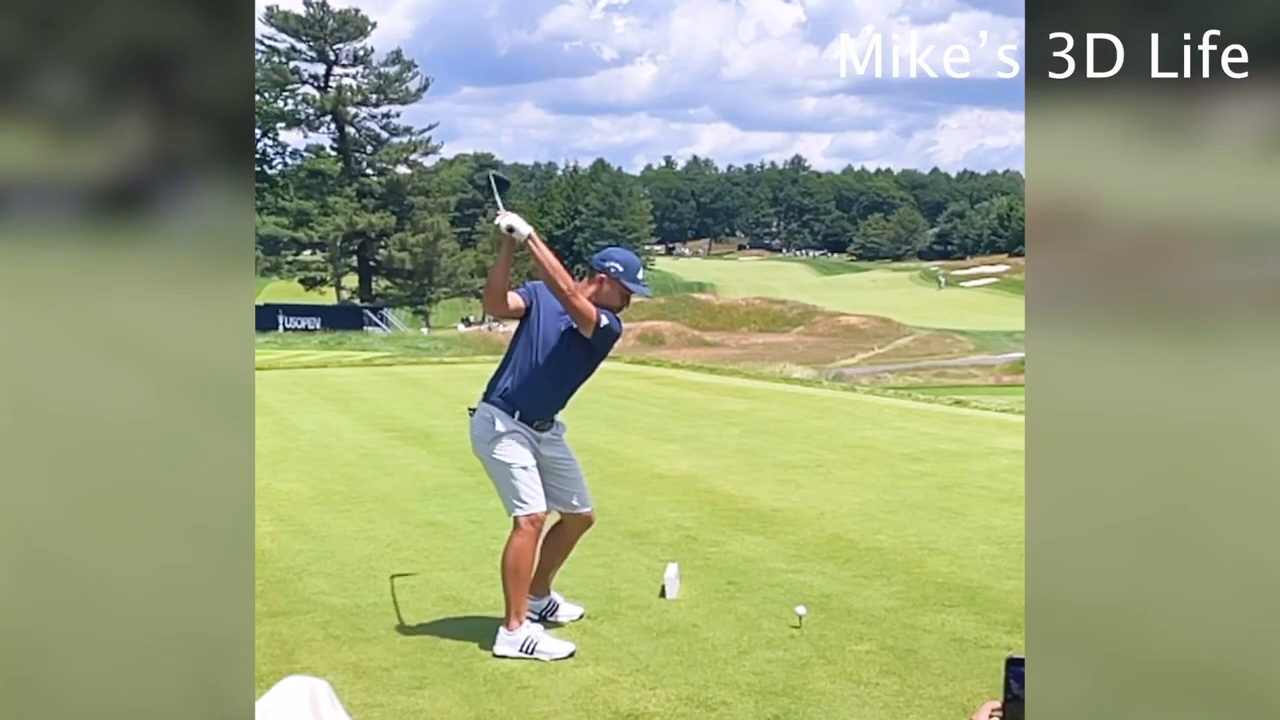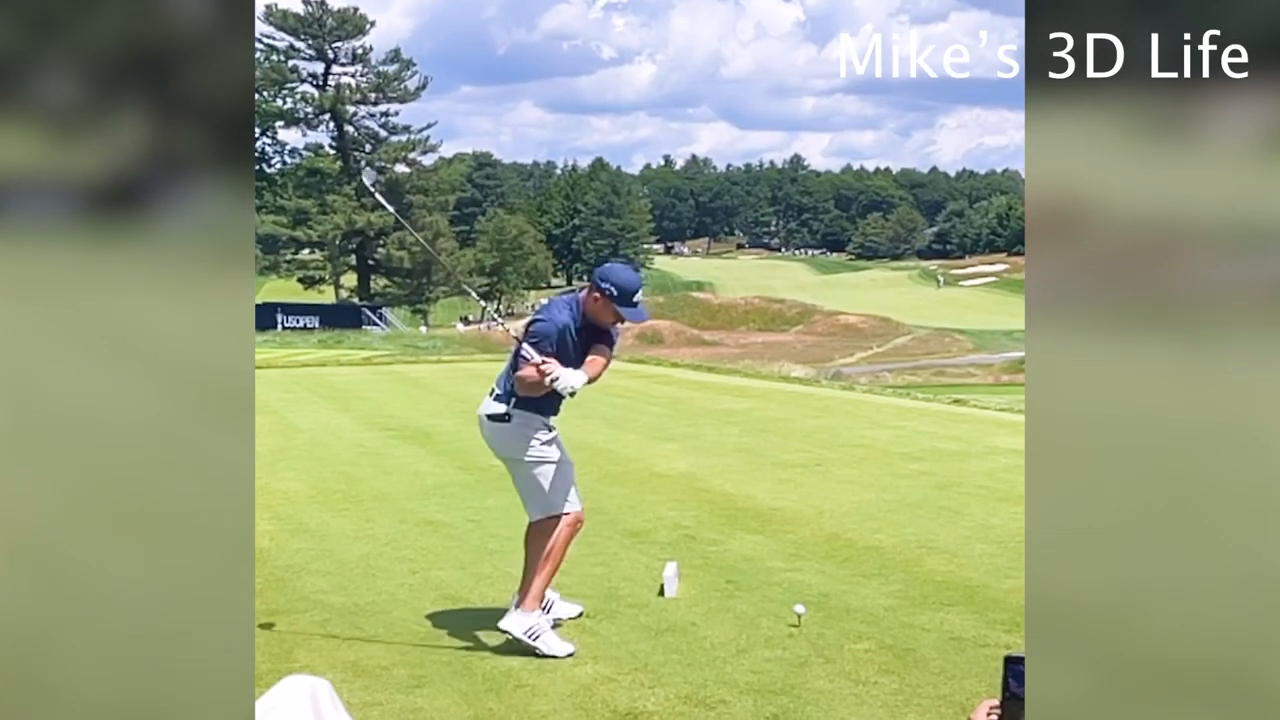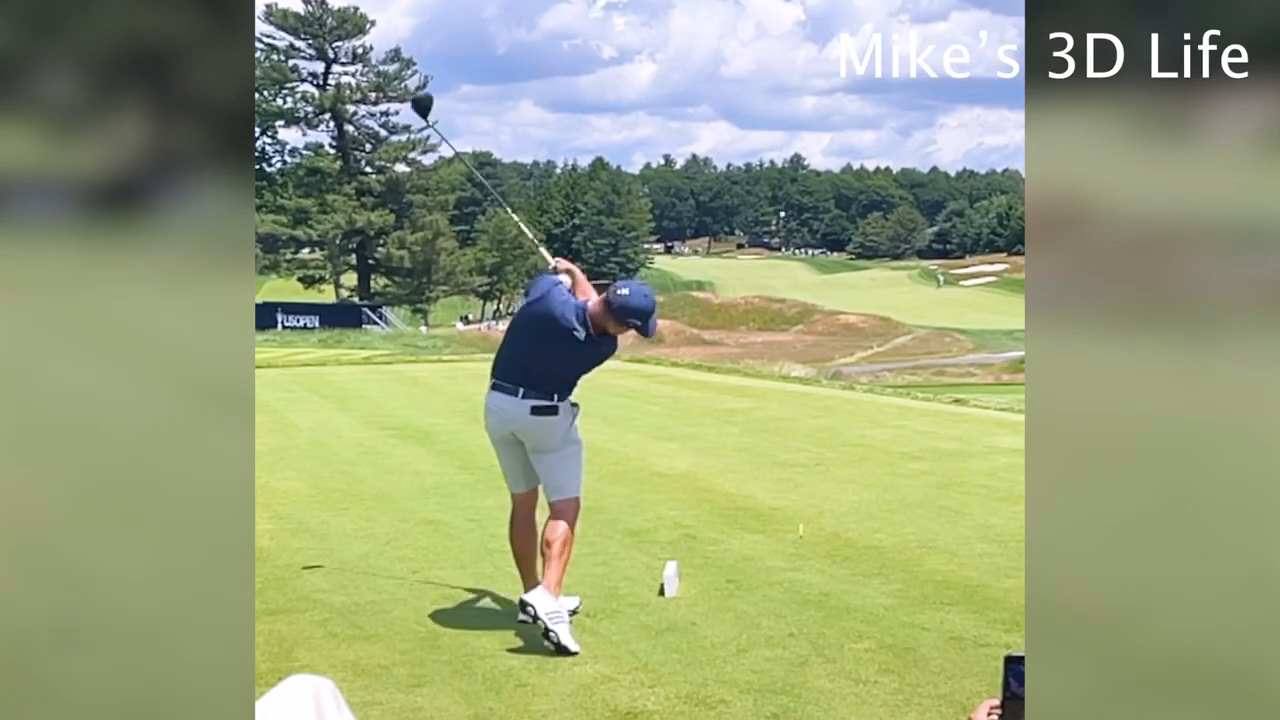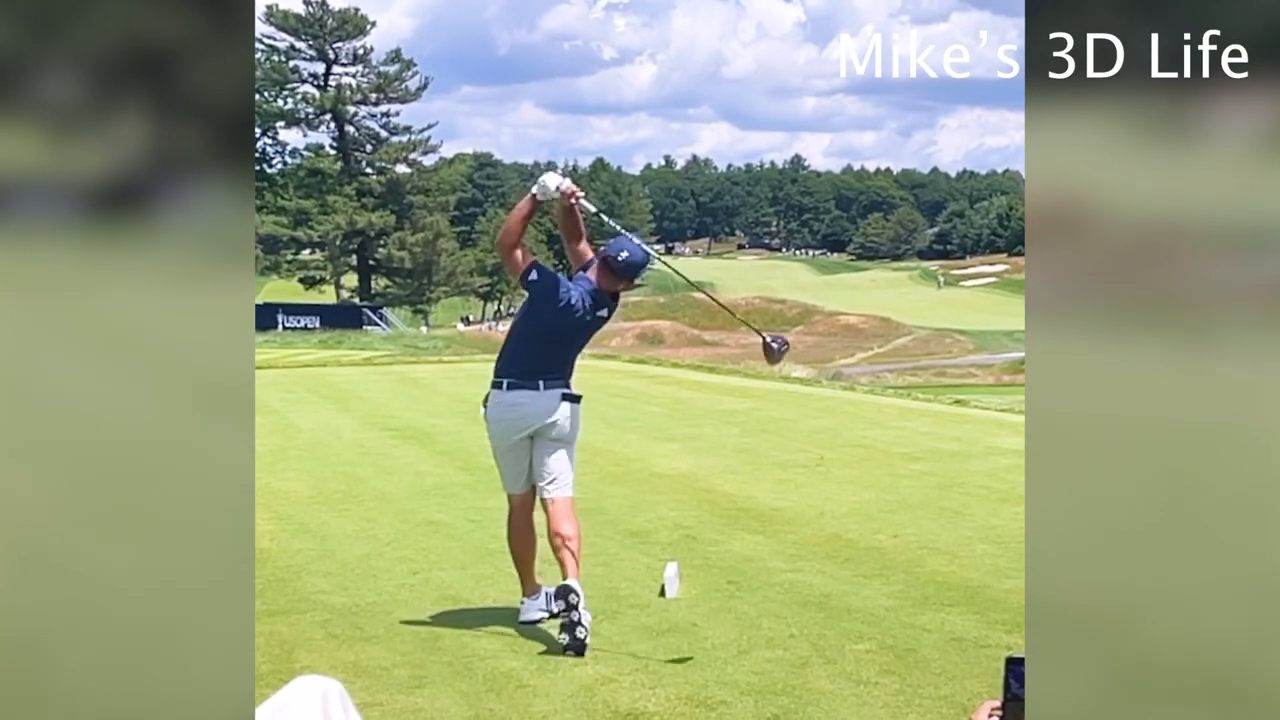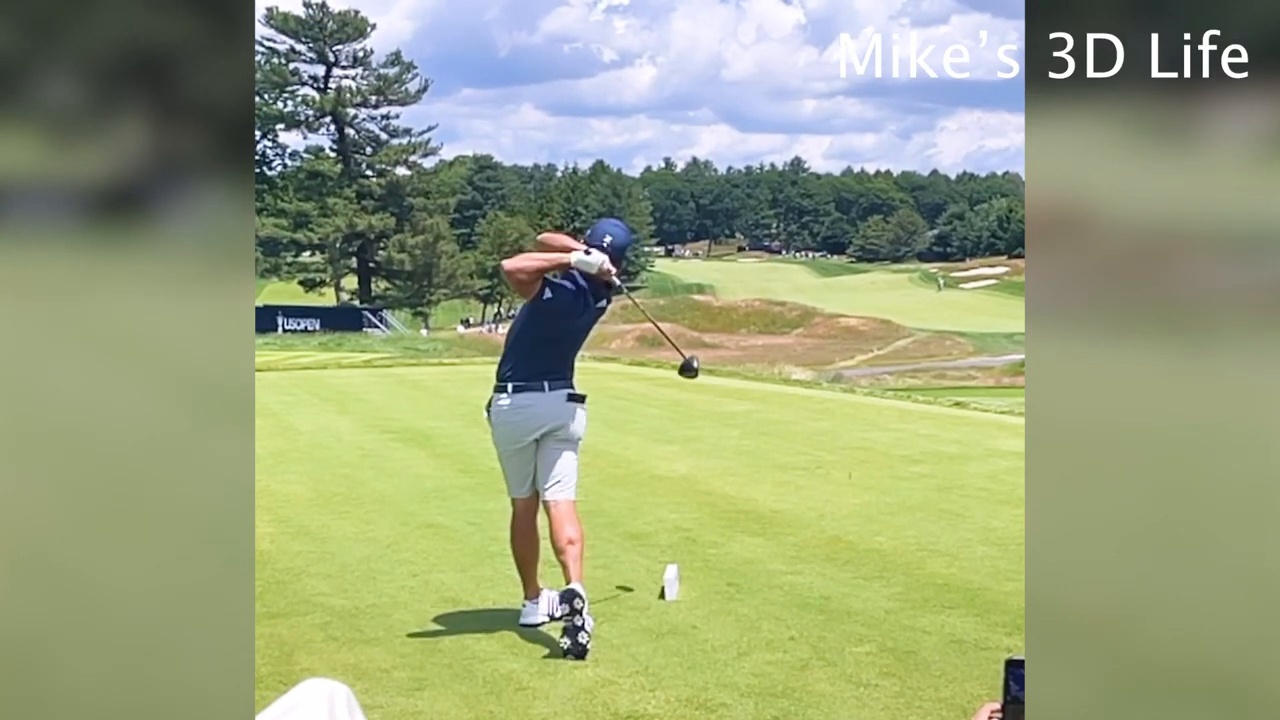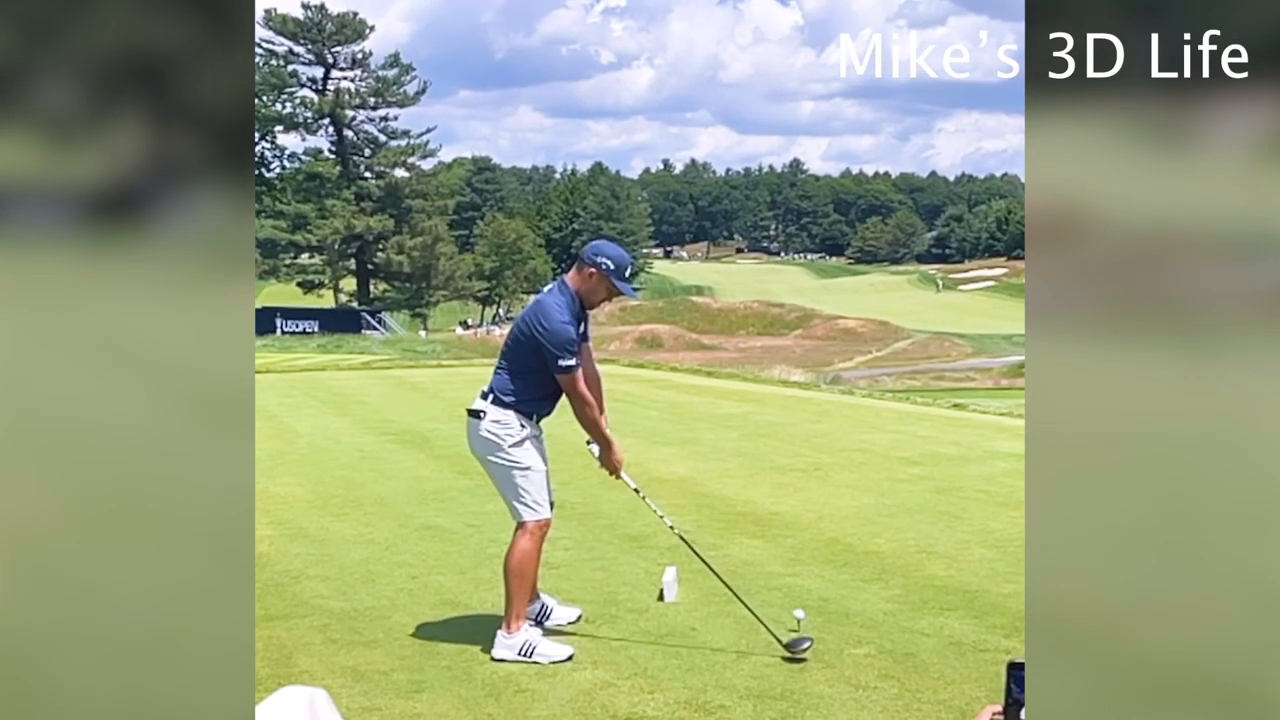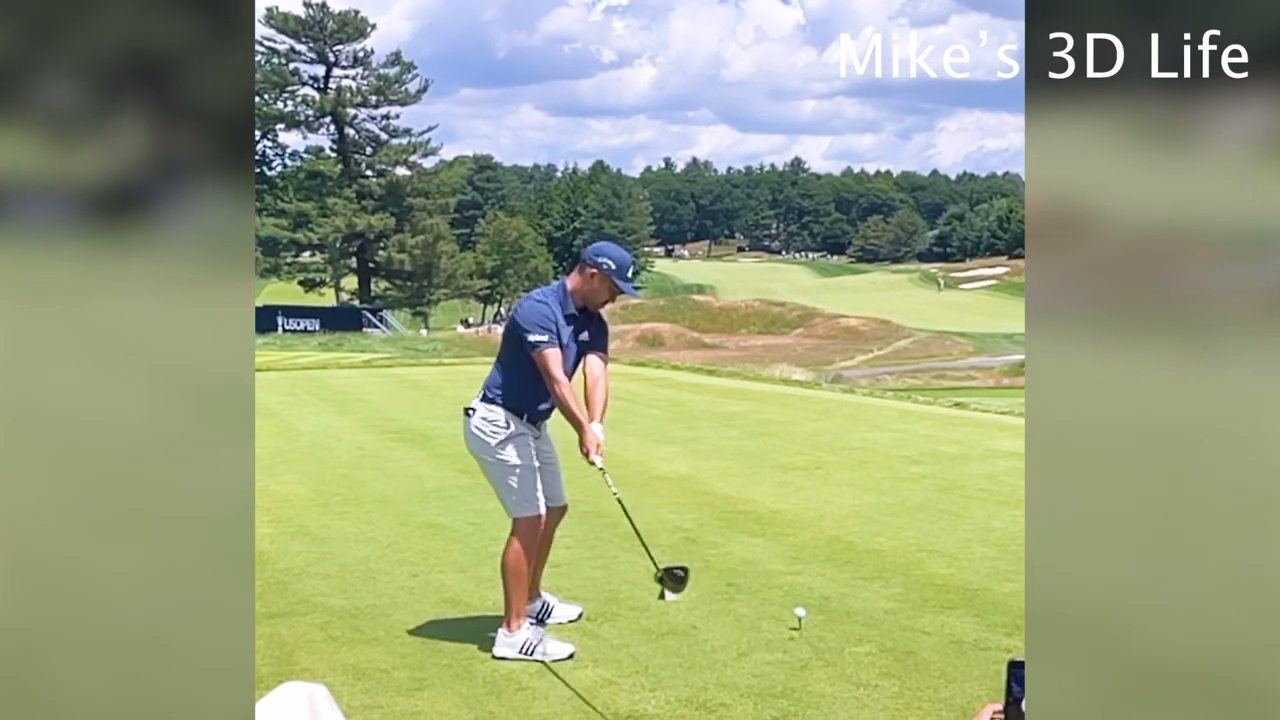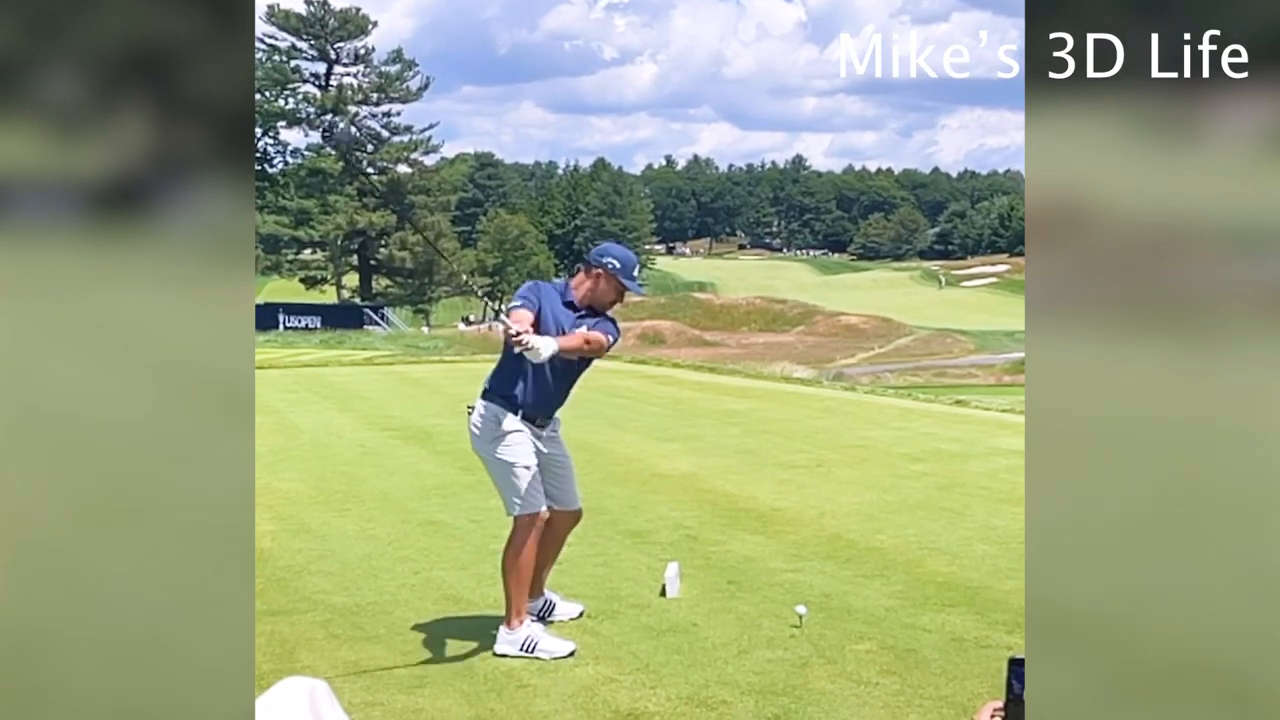
dt=0.2s
person 1, frame 1
left shoulder: (609, 327)
right shoulder: (542, 295)
left elbow: (567, 294)
right elbow: (496, 306)
left wrist: (529, 236)
right wrist: (508, 245)
left hip: (544, 429)
right hip: (499, 423)
left knee: (579, 516)
right knee: (531, 518)
left ankle: (537, 596)
right ankle: (514, 630)
person 1, frame 2
left shoulder: (601, 322)
right shoulder: (555, 321)
left elbow: (593, 366)
right elbow: (525, 383)
left wrist: (569, 376)
right wrist: (549, 376)
left hip: (515, 420)
right hip: (518, 422)
left knee: (547, 510)
right knee: (566, 516)
left ankle: (534, 596)
right ankle: (525, 615)
person 1, frame 3
left shoulder: (548, 289)
right shoulder: (595, 335)
left wrist: (571, 273)
left hip: (501, 404)
right hip: (547, 416)
left knee: (523, 499)
right knee: (564, 506)
left ankle: (536, 598)
right ankle: (547, 600)
person 1, frame 4
left shoulder: (555, 292)
right shoulder: (605, 304)
left elbow: (505, 244)
right elbow: (582, 251)
left wrist: (538, 194)
right wrist: (568, 198)
left hip: (506, 402)
right hip: (555, 404)
left knee: (519, 500)
right knee: (558, 497)
left ankle: (533, 597)
right ankle: (567, 587)
person 1, frame 5
right shoulder: (597, 293)
left wrist: (575, 256)
right wrist: (576, 255)
left hip: (515, 407)
right hip: (560, 406)
left knee: (524, 505)
right knee: (561, 502)
left ankle: (533, 601)
right ankle: (573, 594)
person 1, frame 6
left shoulder: (577, 310)
right shoulder: (554, 315)
left elbow: (590, 375)
right elbow: (579, 394)
left wrist: (606, 436)
right wrist: (607, 443)
left hip: (521, 424)
right hip: (503, 425)
left knee: (540, 512)
right knee: (534, 521)
left ankle: (531, 602)
right ankle: (513, 634)
person 1, frame 7
left shoulder: (595, 326)
right shoulder: (537, 305)
left elbow: (597, 375)
right elbow: (551, 372)
left wrist: (596, 425)
right wrist: (582, 429)
left hip: (533, 425)
right hip: (500, 423)
left knee: (552, 510)
right knee: (529, 518)
left ankle: (531, 601)
right ankle: (513, 632)
person 1, frame 8
left shoulder: (606, 327)
right shoulder: (538, 292)
left elbow: (585, 343)
right elbow: (518, 326)
left wrist: (551, 346)
right wrist: (522, 332)
left hip: (544, 426)
right hip: (502, 421)
left knee: (567, 513)
right knee: (530, 517)
left ankle: (534, 598)
right ankle: (515, 630)
